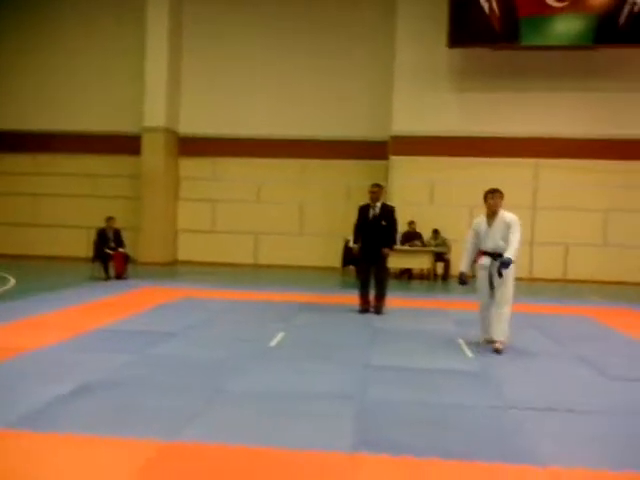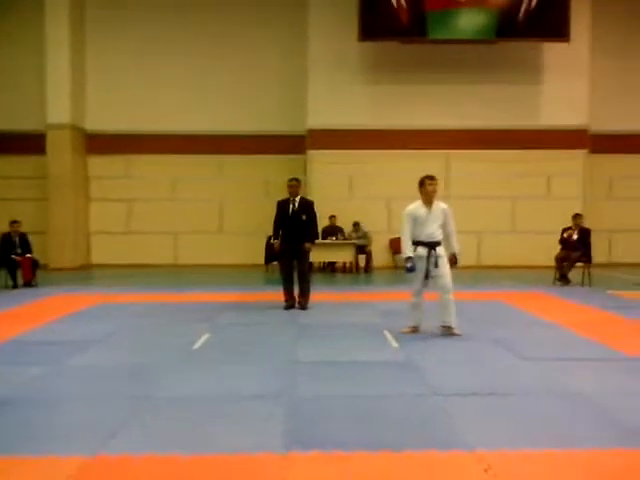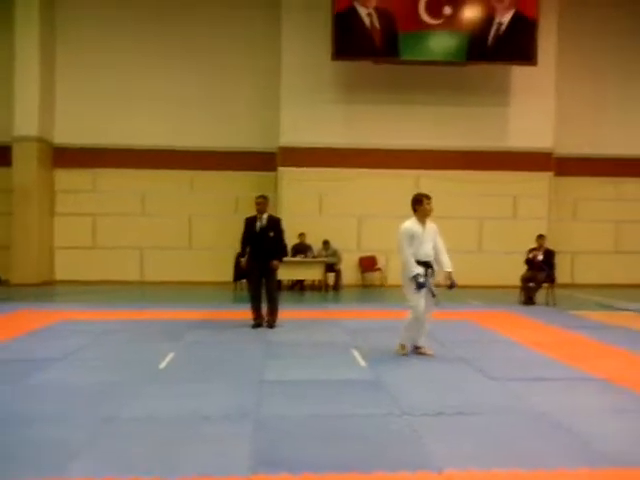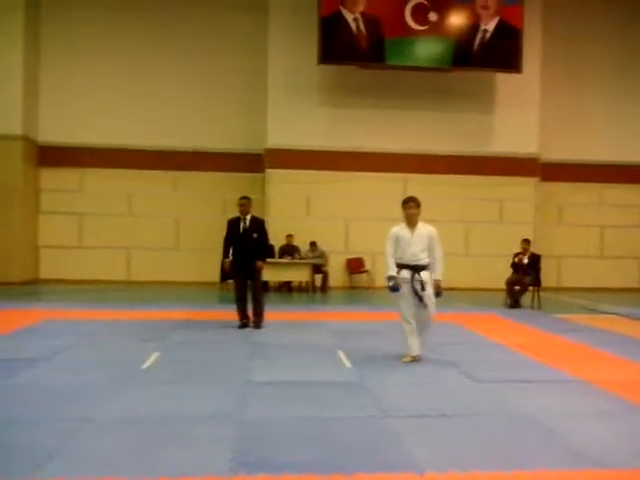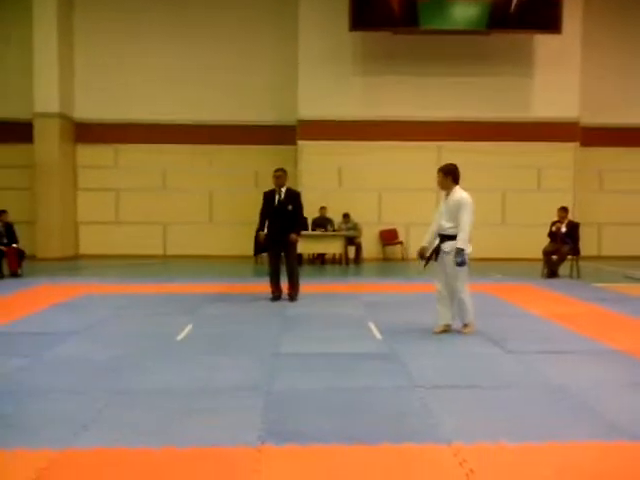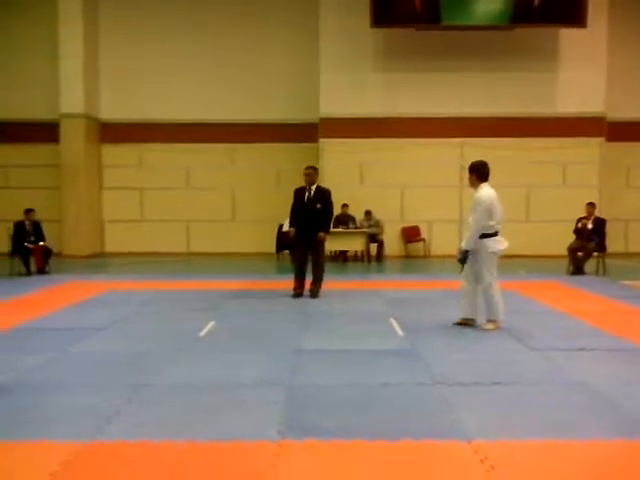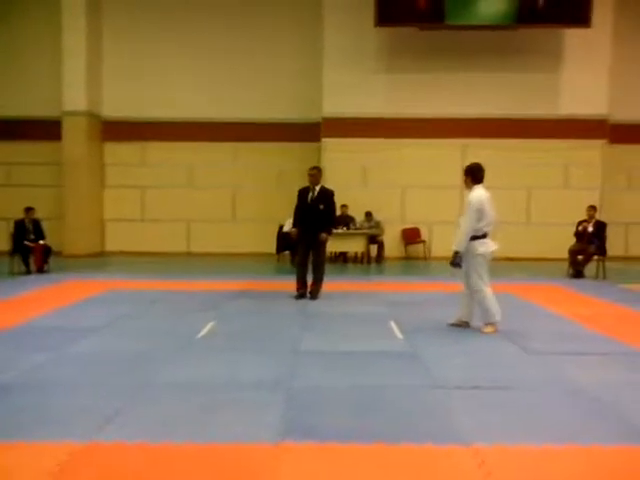
dt=0.5s
person 1, frame 1
left shoulder: (511, 219)
right shoulder: (478, 222)
left elbow: (514, 241)
right elbow: (471, 247)
left wrist: (507, 258)
right wrist: (464, 270)
left hip: (503, 264)
right hip: (485, 263)
left knee: (502, 302)
right knee: (485, 301)
left ankle: (498, 339)
right ankle: (488, 335)
person 1, frame 2
left shoulder: (443, 209)
right shoulder: (412, 210)
left elbow: (449, 231)
right elbow: (406, 235)
left wrist: (453, 252)
right wrist: (408, 257)
left hip: (438, 252)
right hip: (419, 253)
left knee: (446, 287)
right knee: (417, 290)
left ankle: (448, 325)
right ankle: (415, 324)
person 1, frame 3
left shoulder: (433, 227)
right shoulder: (407, 227)
left elbow: (440, 250)
right elbow: (406, 254)
left wrist: (448, 271)
right wrist: (416, 275)
left hip: (427, 271)
right hip: (413, 271)
left knee: (425, 310)
right knee: (417, 310)
left ankle: (417, 345)
right ankle: (404, 343)
person 1, frame 4
left shoulder: (430, 231)
right shoulder: (396, 232)
left elbow: (436, 256)
right elbow: (390, 255)
left wrist: (437, 280)
right wrist: (392, 276)
left hip: (423, 276)
right hip: (403, 276)
left knee: (428, 314)
right knee: (408, 315)
left ankle: (415, 342)
right ankle: (413, 351)
person 1, frame 5
left shoulder: (463, 198)
right shoulder: (445, 198)
left elbow: (464, 225)
right elbow: (437, 224)
left wrist: (460, 248)
right wrist: (425, 244)
left hip: (454, 246)
right hip: (443, 245)
left knee: (458, 286)
right knee: (442, 287)
left ankle: (468, 321)
right ankle: (445, 322)
person 1, frame 6
left shoulder: (483, 196)
right shoulder: (486, 193)
left elbow: (476, 226)
left wrist: (465, 248)
left hip: (486, 244)
right hip: (481, 242)
left knee: (488, 282)
right knee: (469, 279)
left ankle: (494, 319)
right ankle: (469, 316)
person 1, frame 7
left shoulder: (474, 197)
right shoulder: (484, 195)
left elbow: (467, 227)
left wrist: (457, 250)
left hip: (475, 246)
right hip: (479, 243)
left knee: (480, 285)
right knee: (469, 283)
left ankle: (492, 321)
right ankle: (465, 318)
person 2, frame 1
left shoulder: (389, 210)
right shoulder: (363, 209)
left elbow: (392, 230)
right elbow: (358, 227)
left wrist: (388, 247)
right wrist: (356, 243)
left hip: (380, 249)
right hip: (364, 248)
left knee: (380, 278)
right knee: (363, 277)
left ankle: (378, 305)
right ankle: (364, 304)
person 2, frame 2
left shoulder: (308, 204)
right shoulder: (281, 204)
left elbow: (312, 224)
right elbow: (277, 222)
left wrist: (310, 241)
right wrist: (276, 239)
left hip: (302, 244)
right hip: (285, 243)
left knee: (303, 273)
right knee: (286, 273)
left ankle: (303, 300)
right ankle: (289, 300)
person 2, frame 3
left shoulder: (275, 221)
right shoulder: (249, 221)
left elbow: (280, 241)
right elbow: (245, 240)
left wrist: (277, 259)
right wrist: (243, 257)
left hip: (269, 261)
right hip: (253, 261)
left knee: (271, 291)
right knee: (254, 291)
left ankle: (271, 318)
right ankle: (257, 318)
person 2, frame 4
left shoulder: (259, 222)
right shoulder: (232, 222)
left elbow: (264, 242)
right elbow: (228, 241)
left wrist: (262, 259)
right wrist: (226, 258)
left hip: (254, 262)
right hip: (238, 262)
left knee: (257, 291)
right knee: (240, 292)
left ankle: (258, 319)
right ankle: (243, 319)
person 2, frame 5
left shoulder: (294, 195)
right shoulder: (267, 195)
left elbow: (299, 215)
right elbow: (263, 214)
left wrist: (296, 232)
right wrist: (261, 230)
left hip: (289, 235)
right hip: (272, 235)
left knee: (291, 264)
right knee: (273, 265)
left ankle: (293, 292)
right ankle: (276, 292)
person 2, frame 6
left shoulder: (325, 193)
right shoulder: (298, 192)
left elbow: (329, 213)
right elbow: (294, 210)
left wrist: (324, 231)
right wrist: (292, 226)
left hip: (317, 233)
right hip: (301, 232)
left knee: (317, 262)
right knee: (299, 261)
left ankle: (315, 289)
right ankle: (298, 288)
person 2, frame 7
left shoulder: (328, 193)
right shoulder: (302, 192)
left elbow: (331, 215)
right elbow: (298, 211)
left wrist: (326, 232)
right wrist: (294, 227)
left hip: (319, 234)
right hip: (303, 233)
left knee: (318, 263)
right knee: (301, 262)
left ankle: (315, 290)
right ankle: (301, 289)
